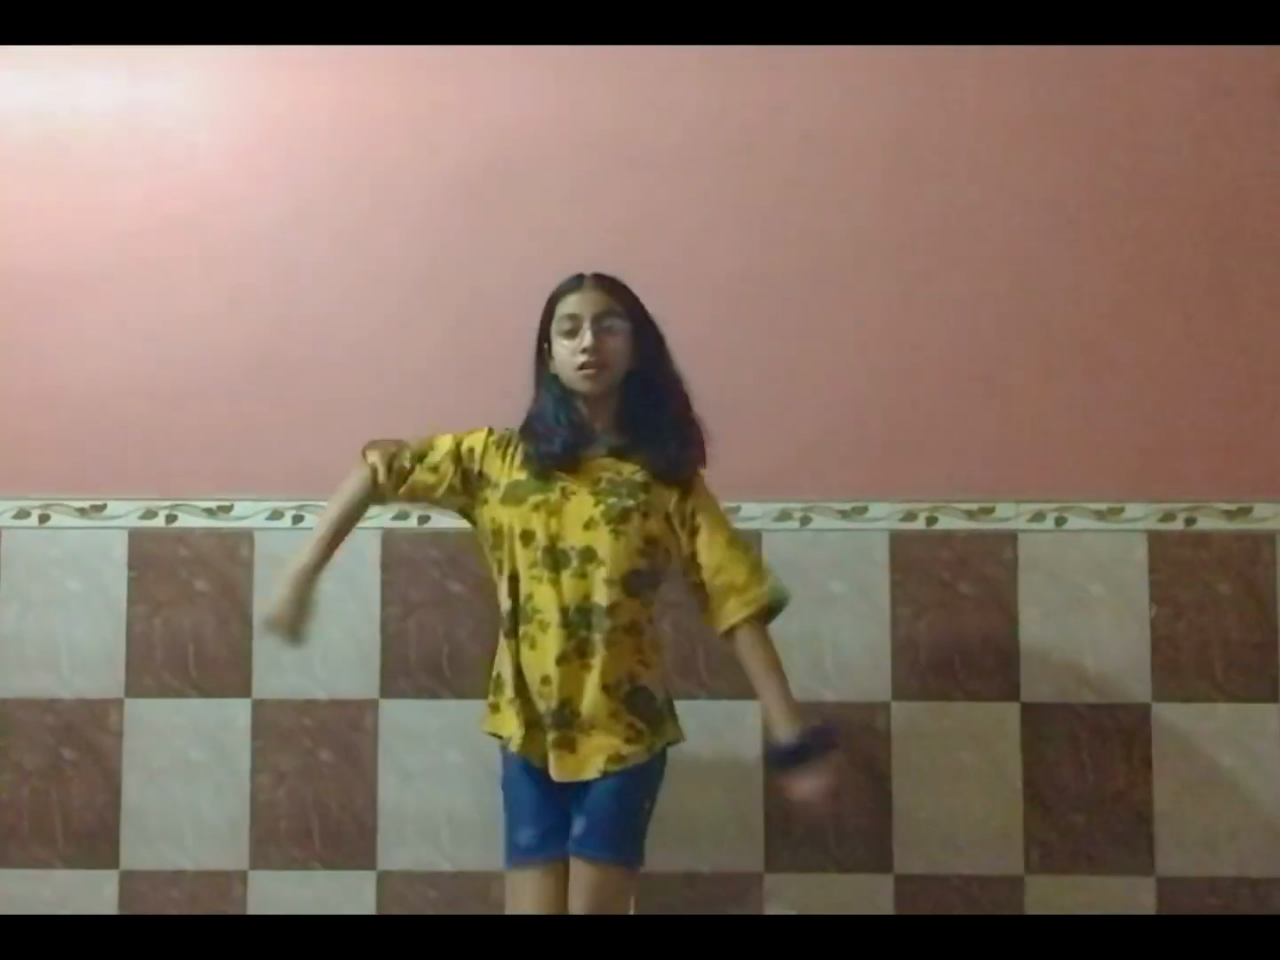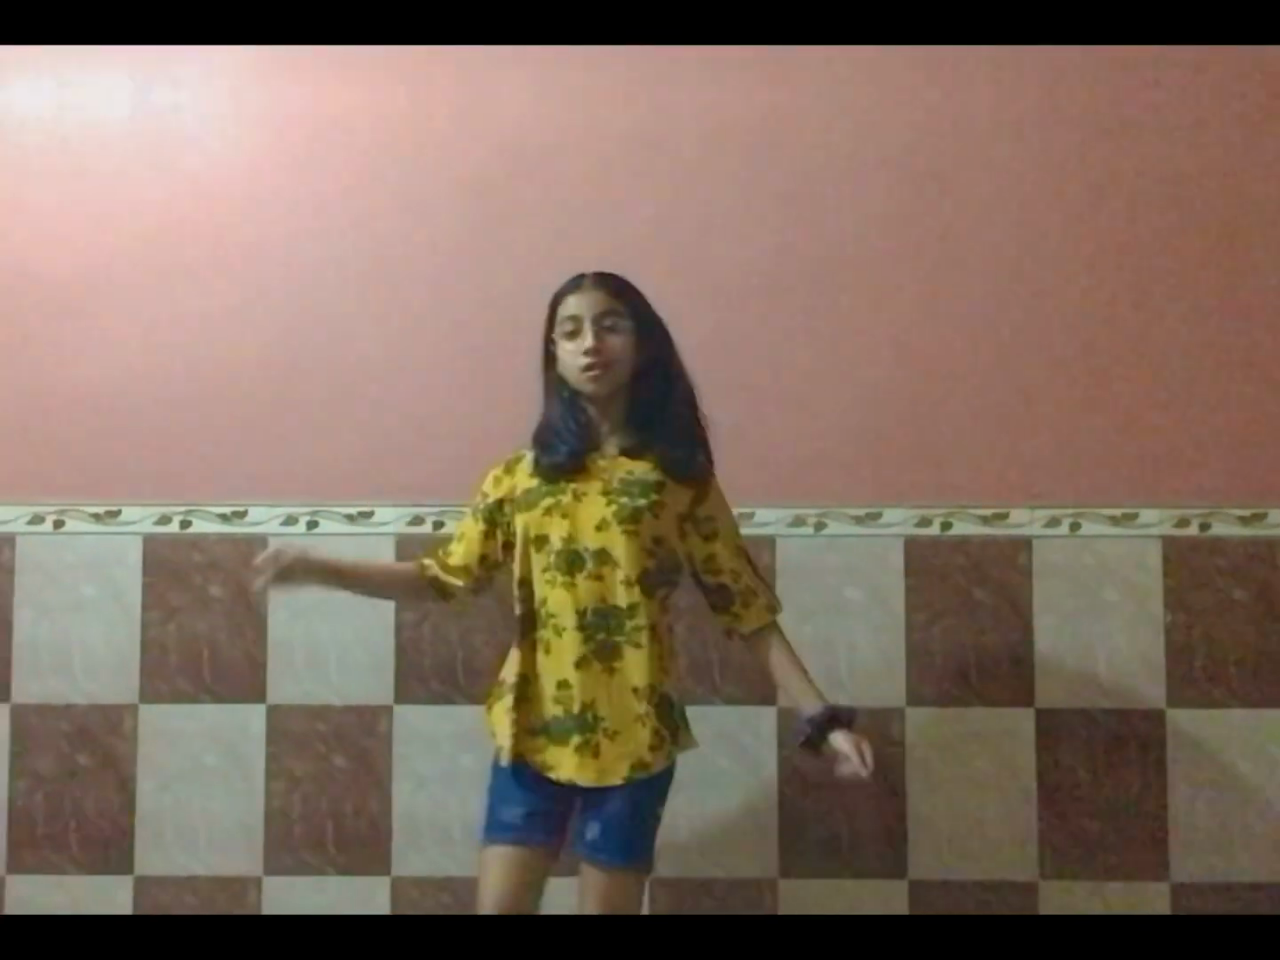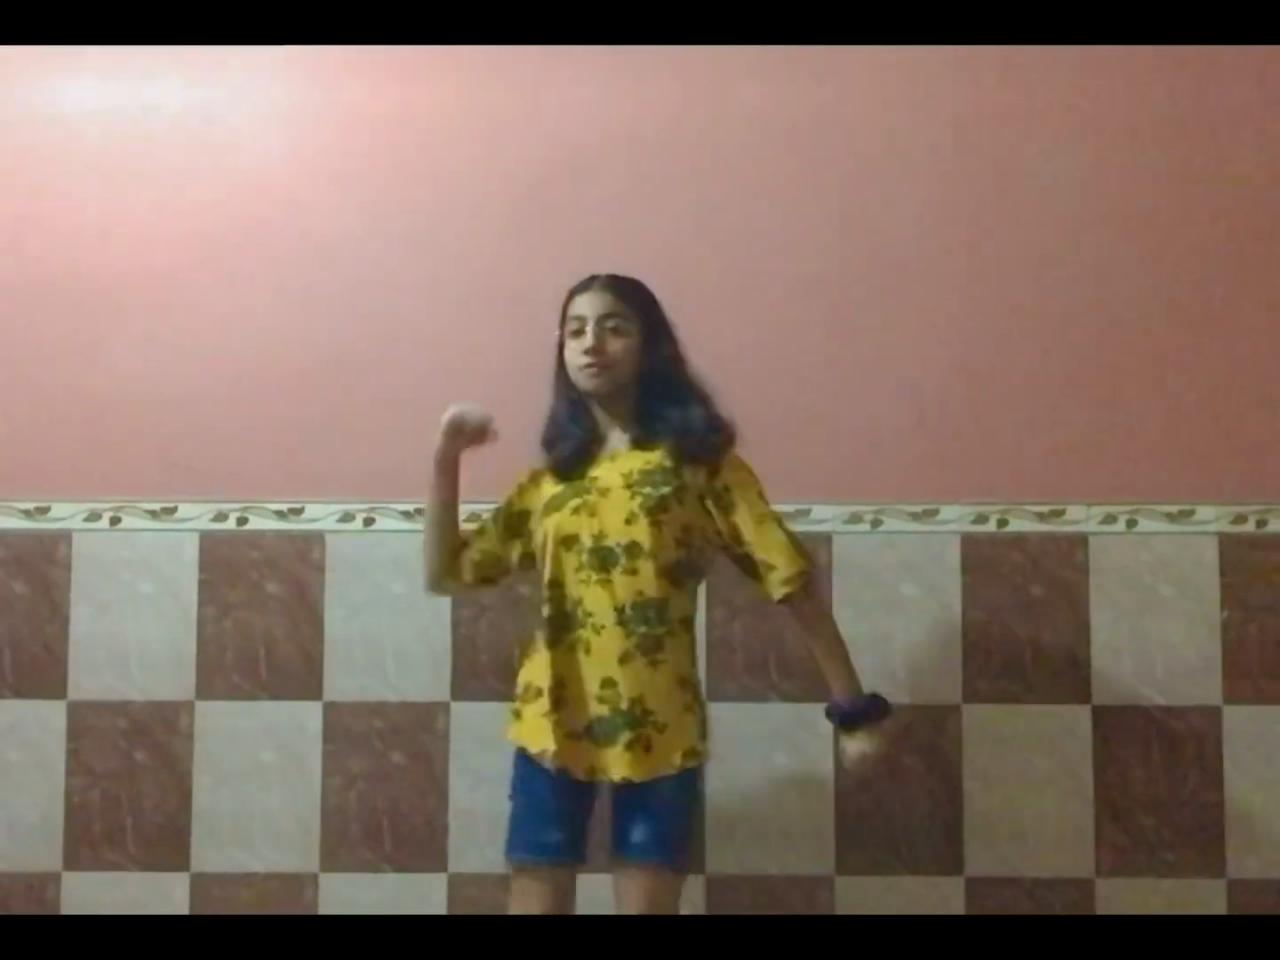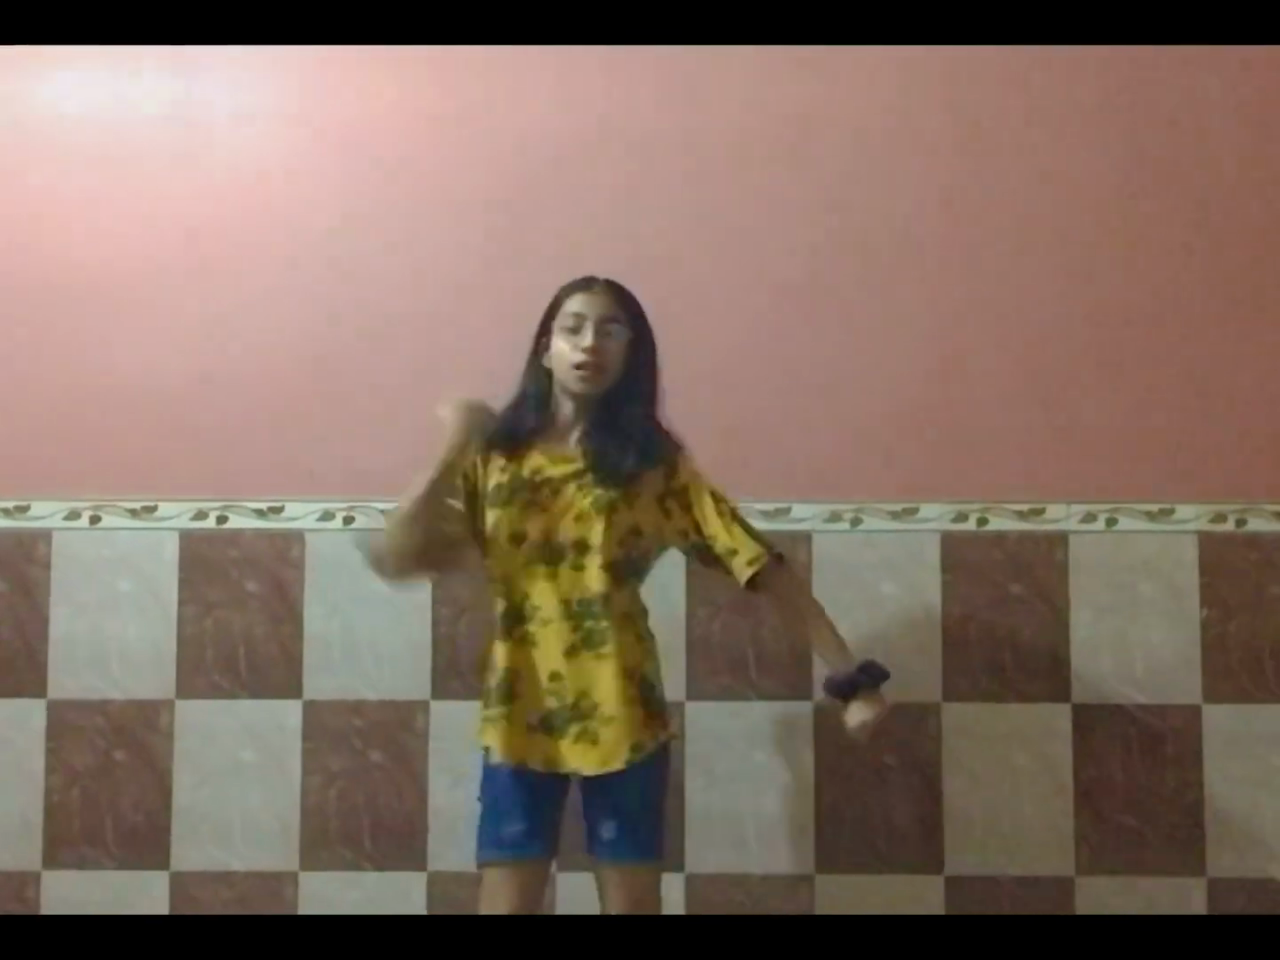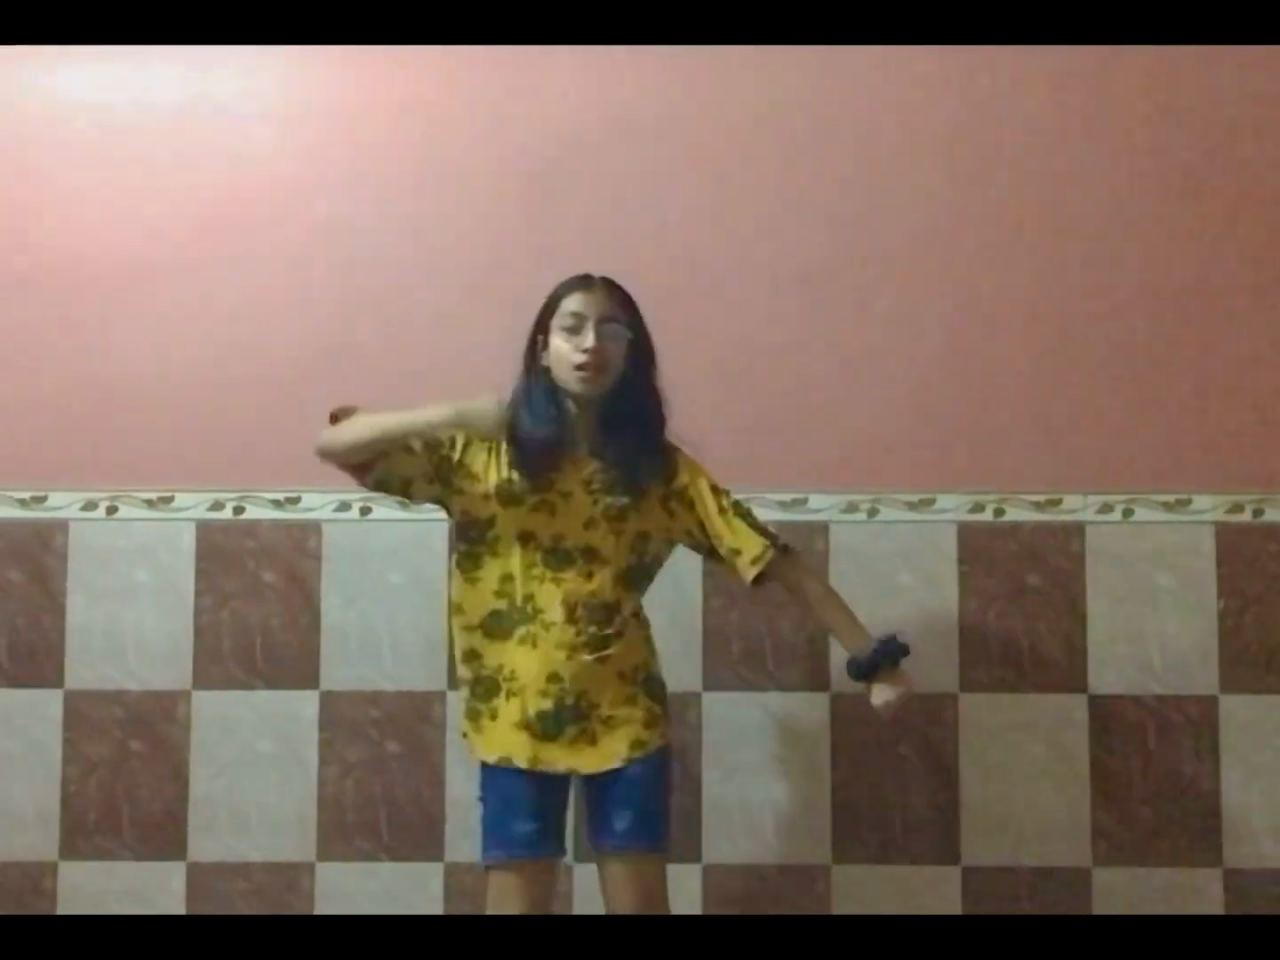
dt=0.2s
person 1, frame 1
left shoulder: (668, 475)
right shoulder: (500, 459)
left elbow: (741, 602)
right elbow: (377, 469)
left wrist: (793, 742)
right wrist: (303, 572)
left hip: (624, 730)
right hip: (534, 726)
left knee: (598, 912)
right knee: (535, 913)
person 1, frame 2
left shoulder: (677, 477)
right shoulder: (523, 474)
left elbow: (749, 607)
right elbow: (438, 578)
left wrist: (822, 718)
right wrist: (312, 568)
left hip: (631, 732)
right hip: (527, 725)
left knee: (608, 918)
right knee: (502, 915)
person 1, frame 3
left shoulder: (701, 461)
right shoulder: (545, 477)
left elbow: (791, 580)
right elbow: (445, 574)
left wrist: (852, 703)
right wrist: (444, 462)
left hip: (661, 726)
right hip: (551, 724)
left knee: (650, 911)
right knee: (535, 910)
person 1, frame 4
left shoulder: (657, 466)
right shoulder: (489, 458)
left elbow: (762, 563)
right elbow: (393, 560)
left wrist: (848, 674)
right wrist: (446, 463)
left hip: (622, 720)
right hip: (521, 719)
left knee: (631, 915)
right knee: (504, 912)
person 1, frame 5
left shoulder: (660, 471)
right shoulder: (480, 455)
left elbow: (773, 560)
right elbow: (332, 444)
left wrist: (871, 657)
right wrist: (446, 415)
left hip: (622, 721)
right hip: (512, 719)
left knee: (639, 911)
right knee: (514, 909)
